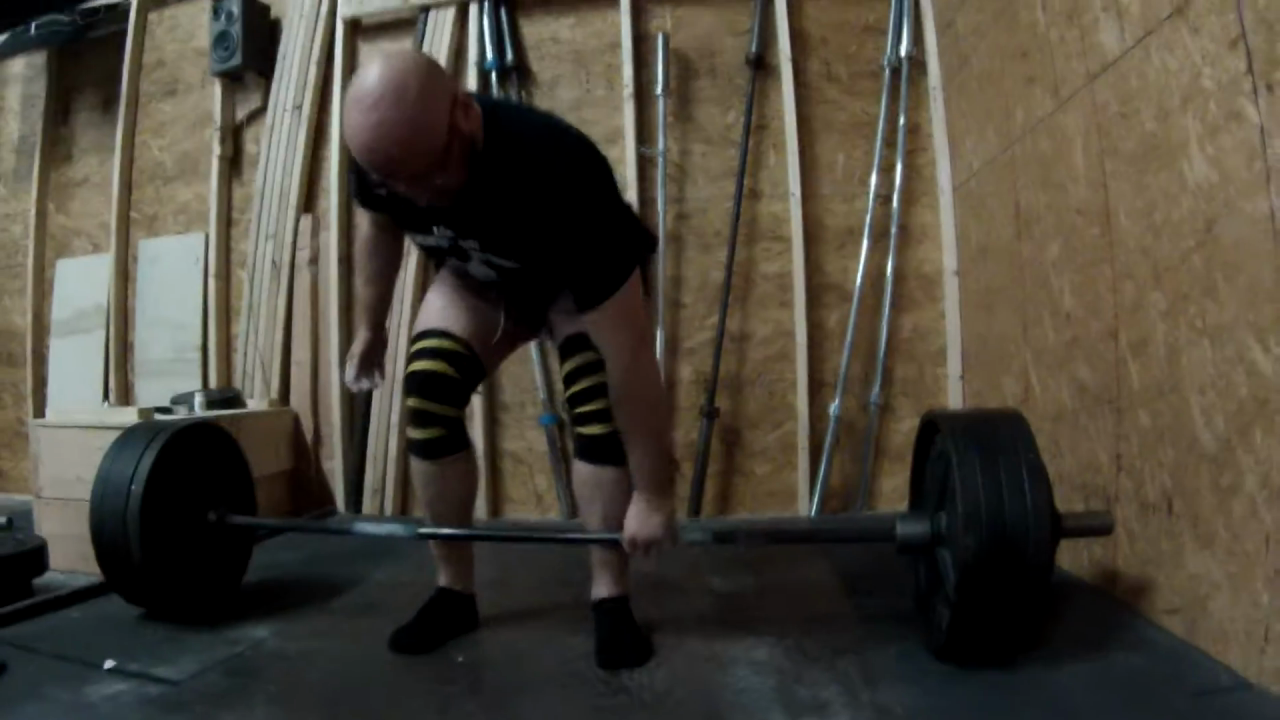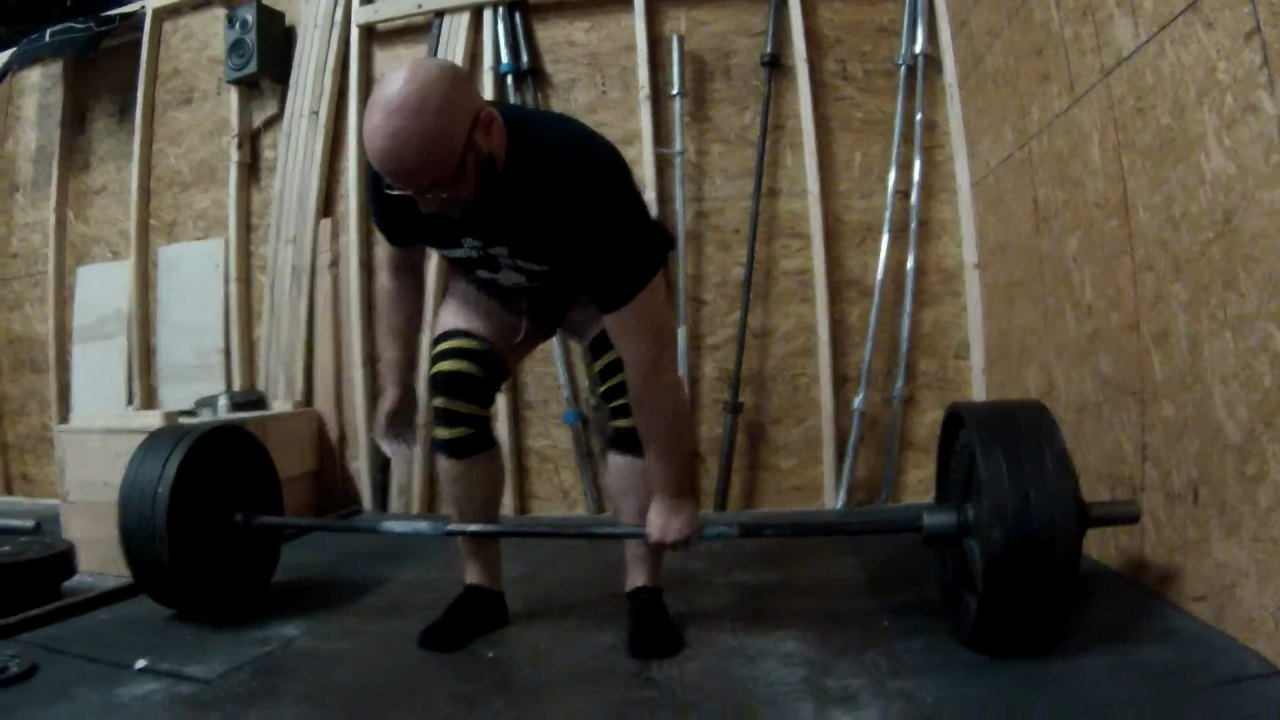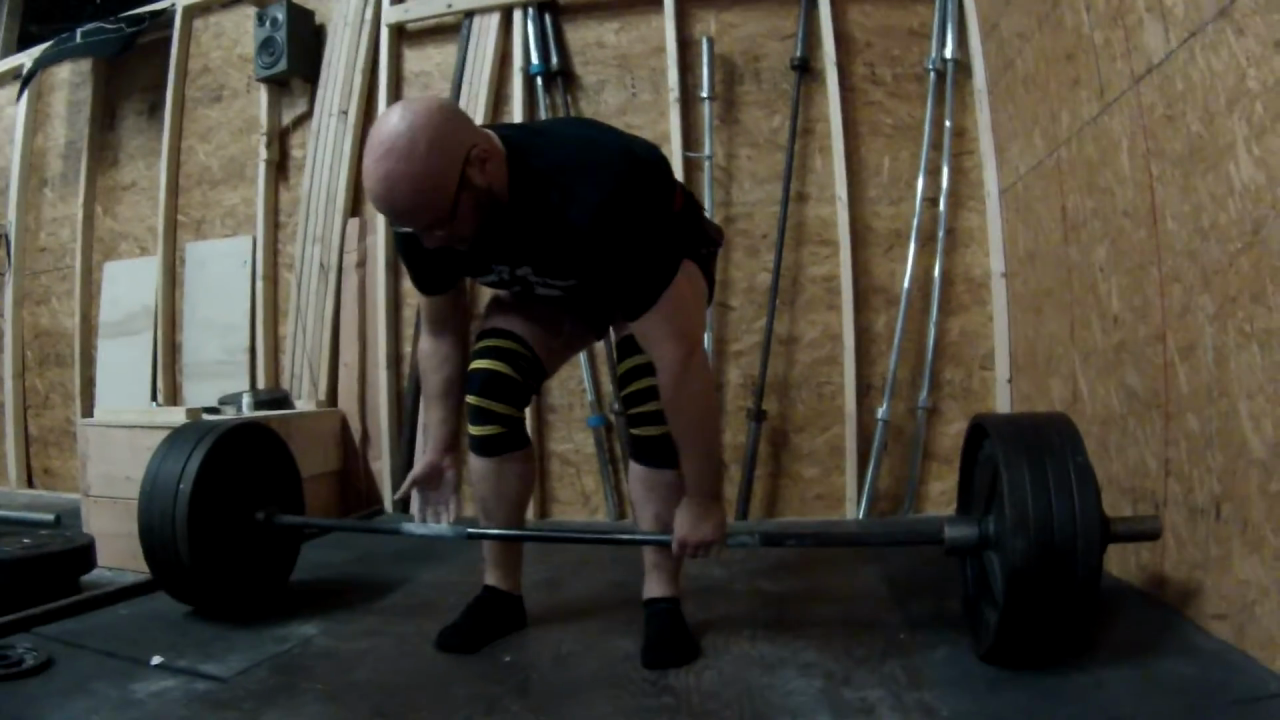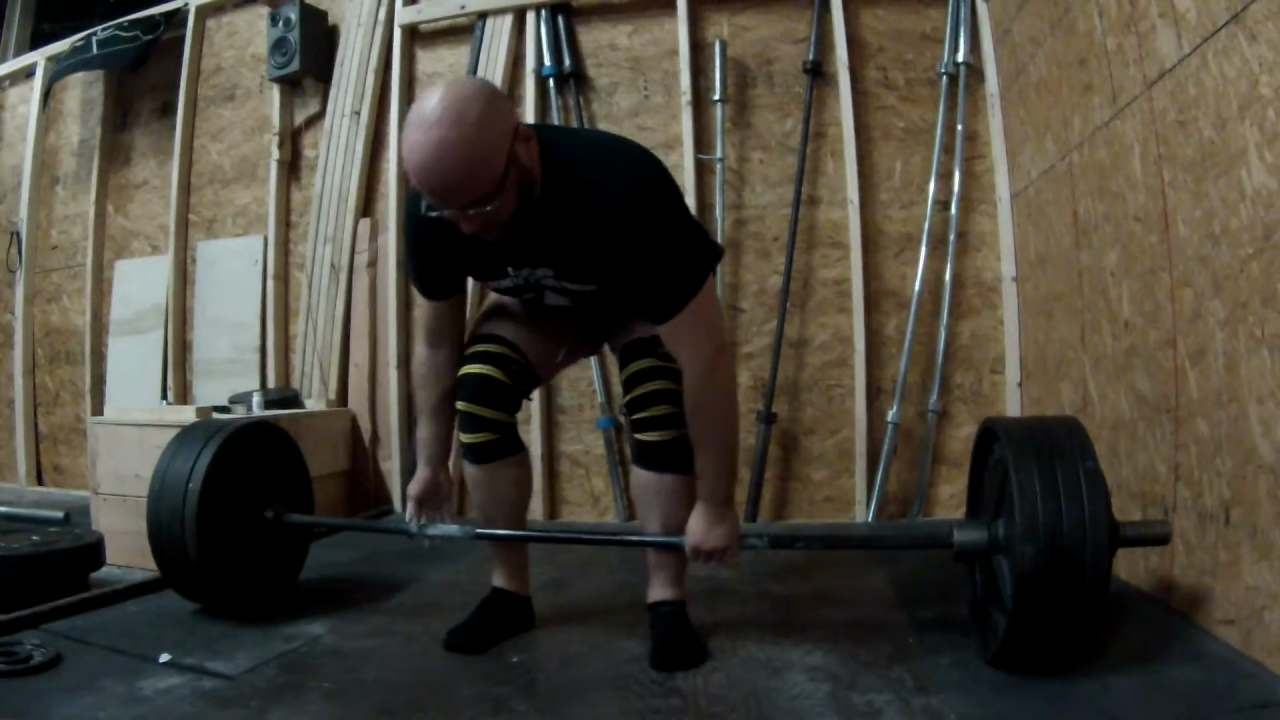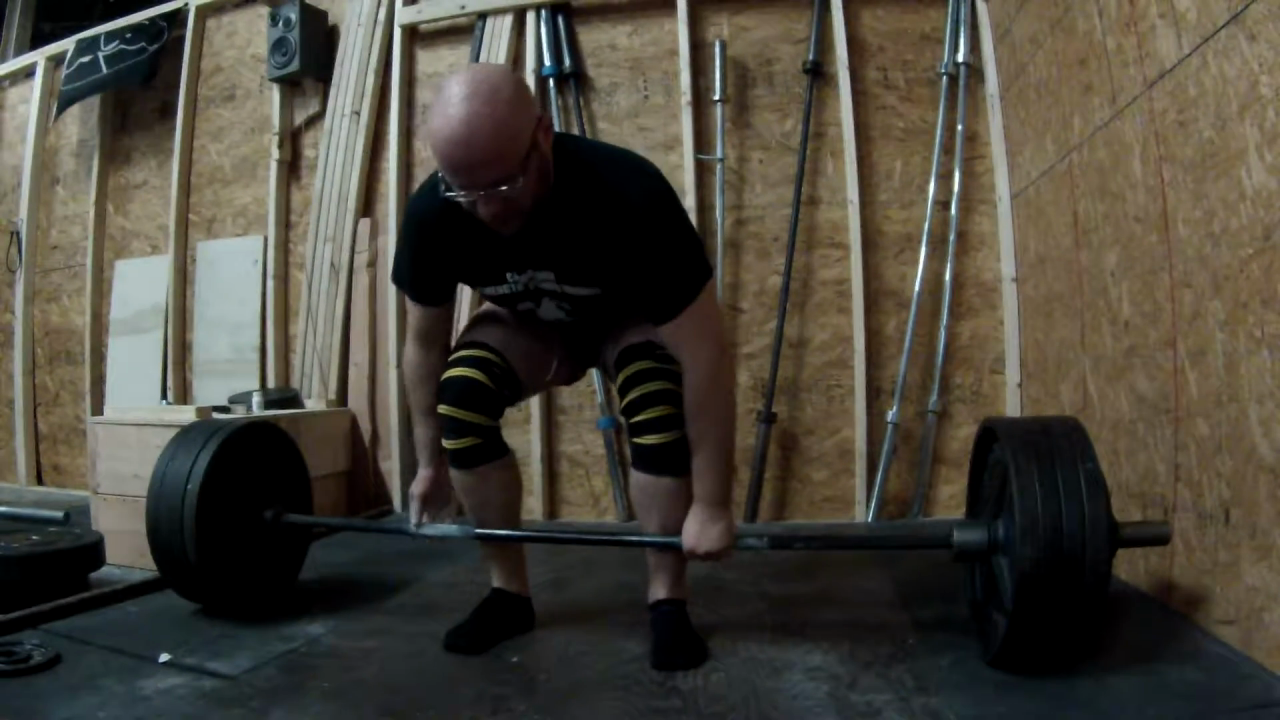
dt=0.4s
person 1, frame 1
left shoulder: (557, 174)
right shoulder: (385, 159)
left elbow: (630, 351)
right elbow: (378, 225)
left wrist: (653, 496)
right wrist: (370, 326)
left hip: (586, 278)
right hip: (477, 277)
left knee: (598, 404)
right knee: (427, 398)
left ankle: (609, 597)
right ankle: (454, 592)
person 1, frame 2
left shoulder: (581, 181)
right shoulder: (397, 171)
left elbow: (649, 355)
right elbow: (399, 271)
left wrist: (674, 497)
right wrist: (396, 383)
left hip: (597, 278)
right hip: (491, 282)
left knee: (629, 394)
right knee: (451, 399)
left ankle: (643, 592)
right ankle: (482, 588)
person 1, frame 3
left shoulder: (594, 193)
right shoulder: (423, 208)
left elbow: (680, 356)
right elbow: (441, 333)
left wrist: (703, 498)
right wrist: (438, 448)
left hip: (662, 257)
right hip: (544, 283)
left knee: (652, 397)
right knee: (488, 394)
left ankle: (661, 599)
right ankle: (502, 591)
person 1, frame 4
left shoulder: (622, 193)
right shoulder: (434, 213)
left elbow: (706, 359)
right elbow: (437, 343)
left wrist: (716, 505)
right wrist: (431, 465)
left hip: (647, 293)
right hip: (538, 299)
left knee: (658, 406)
right knee: (479, 395)
left ankle: (666, 599)
right ankle: (509, 591)
person 1, frame 5
left shoulder: (628, 197)
right shoulder: (431, 215)
left elbow: (706, 357)
right elbow: (424, 343)
left wrist: (711, 505)
right wrist: (431, 463)
left hip: (628, 316)
right hip: (529, 320)
left knee: (657, 405)
right knee: (460, 398)
left ankle: (667, 599)
right ankle: (509, 592)
